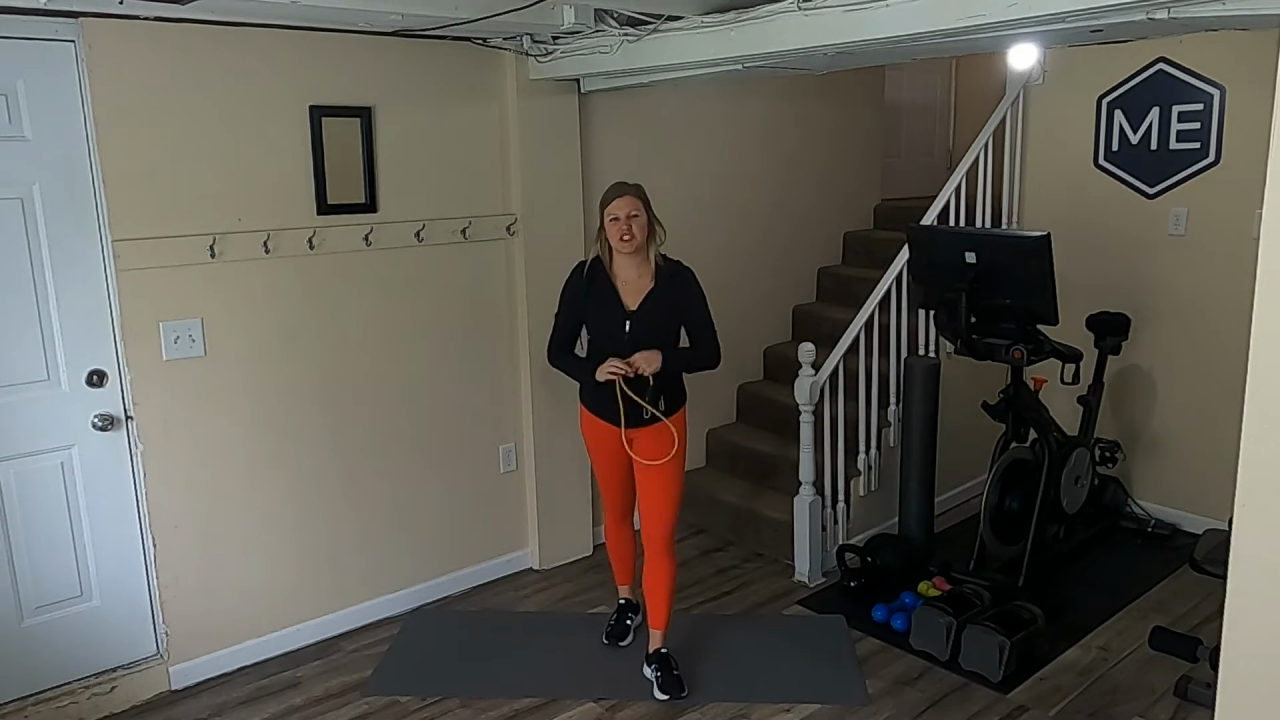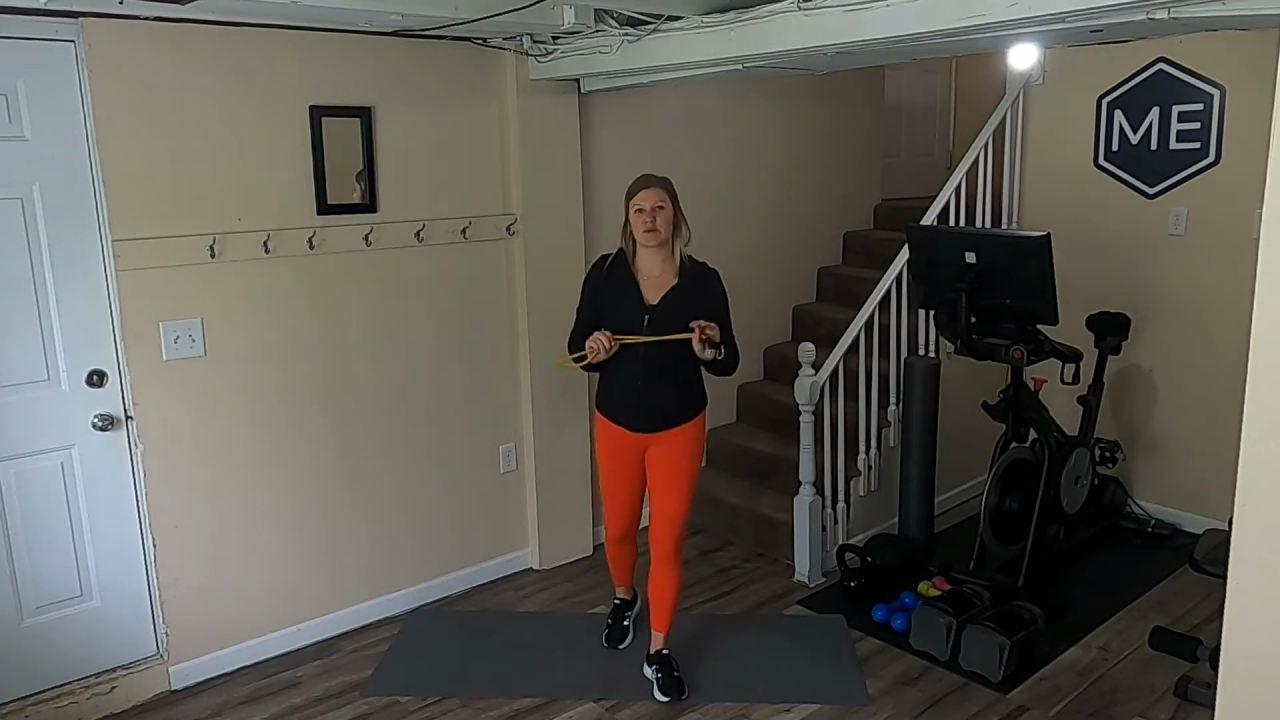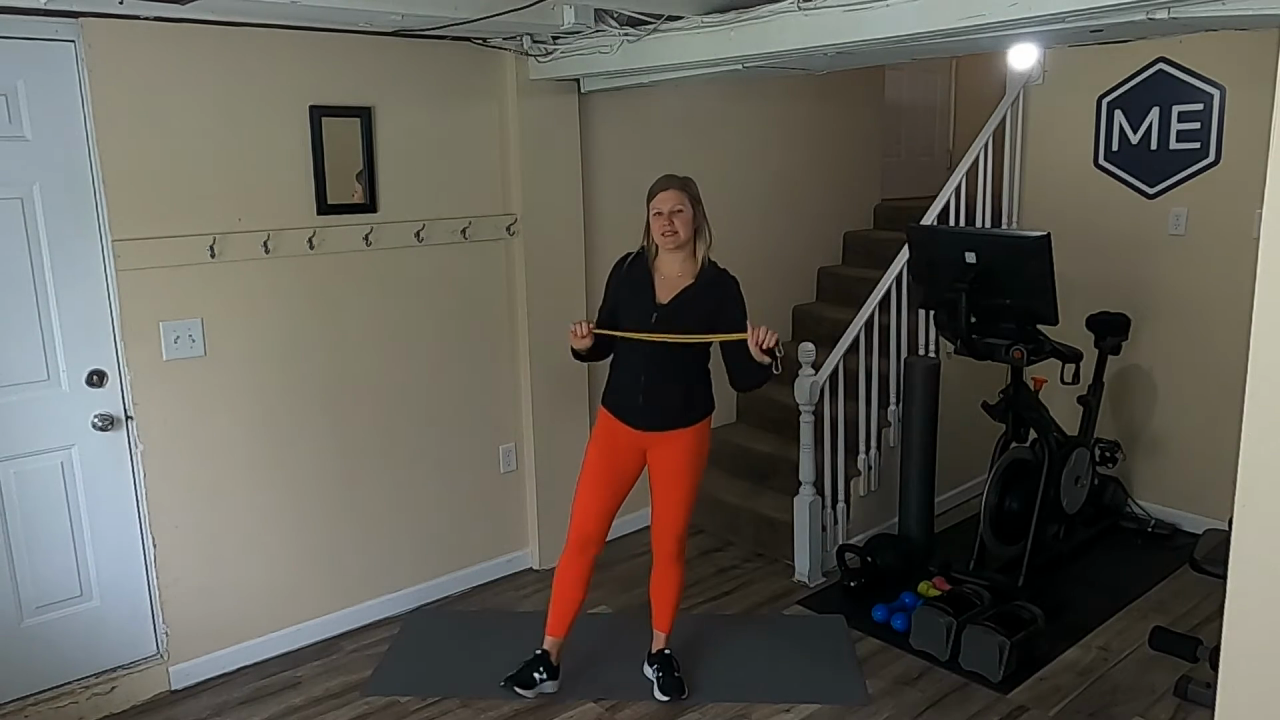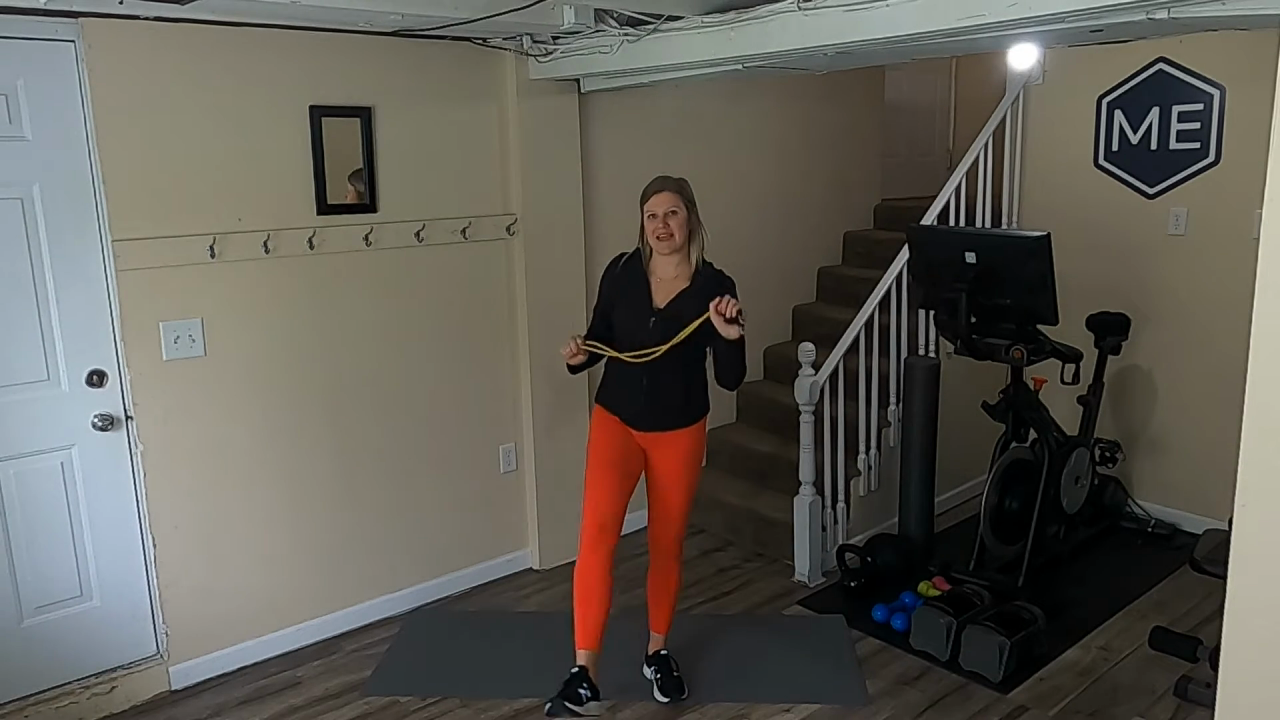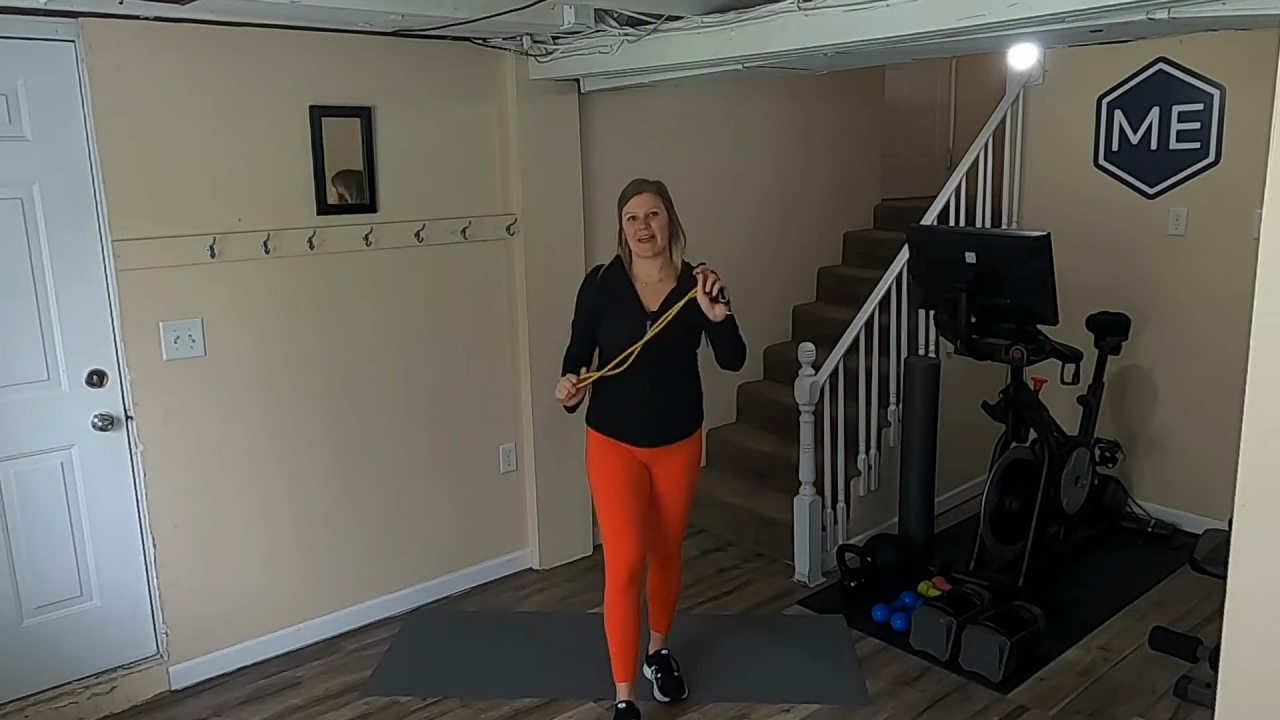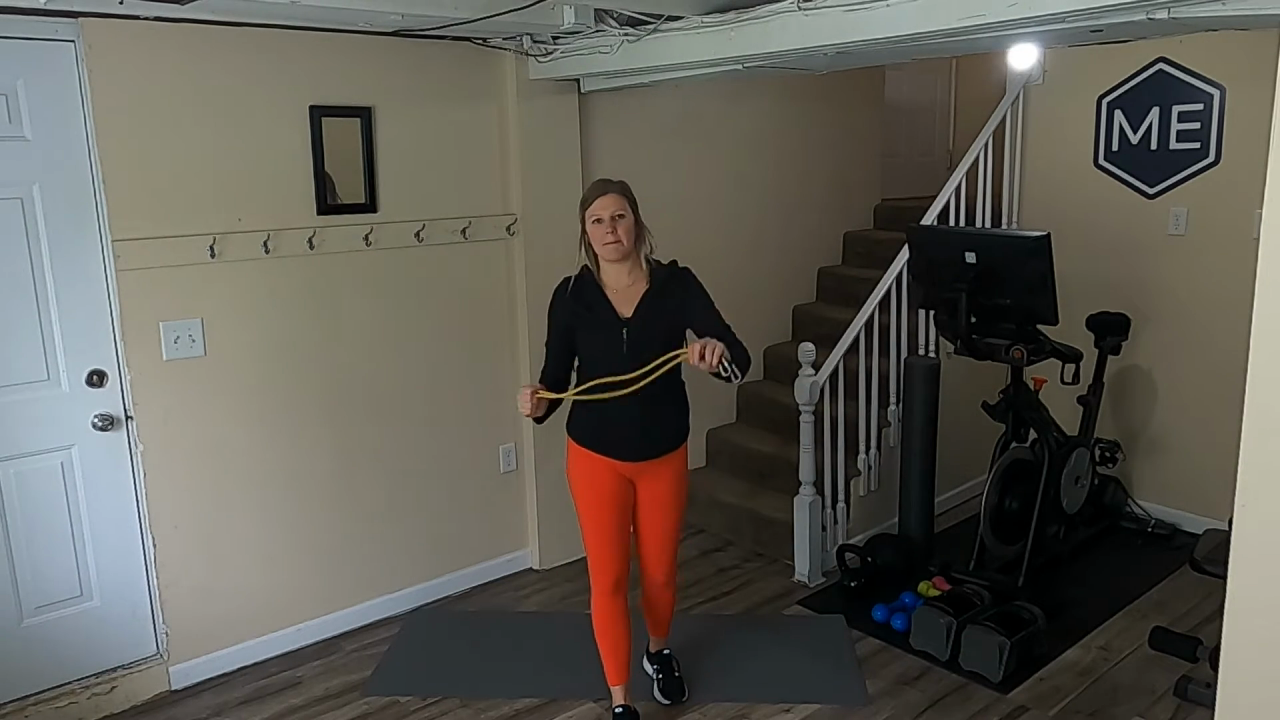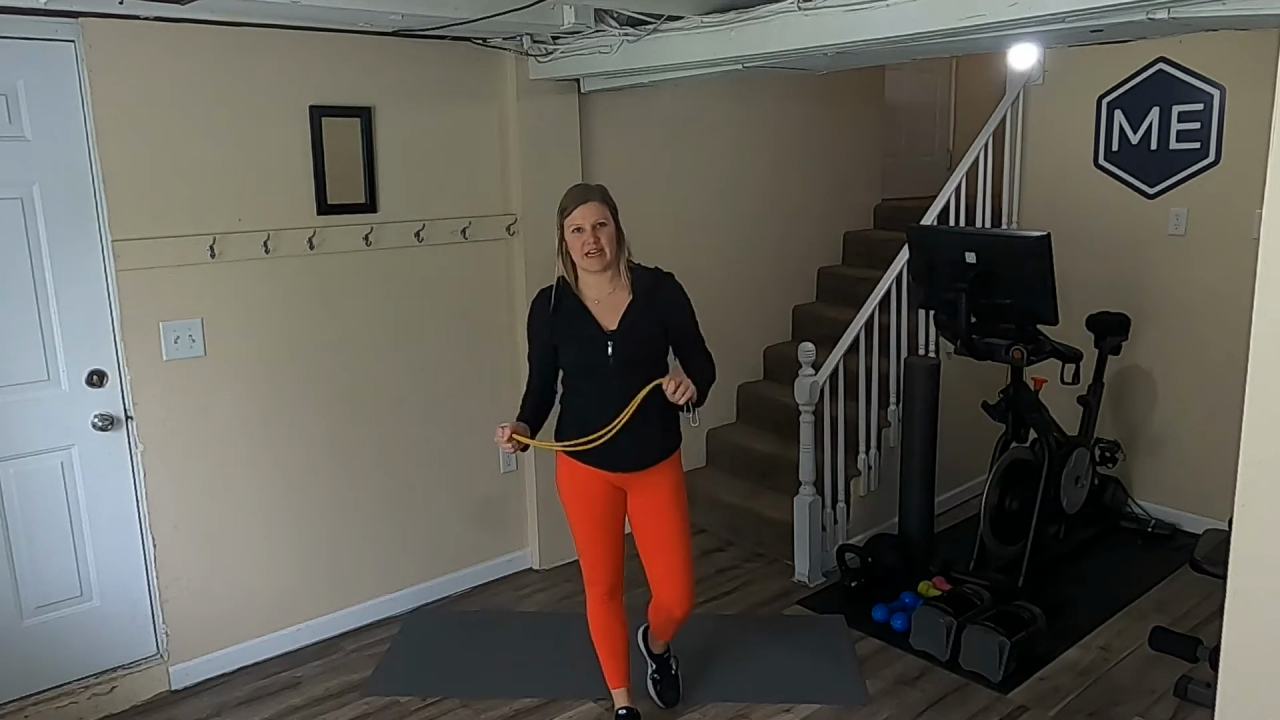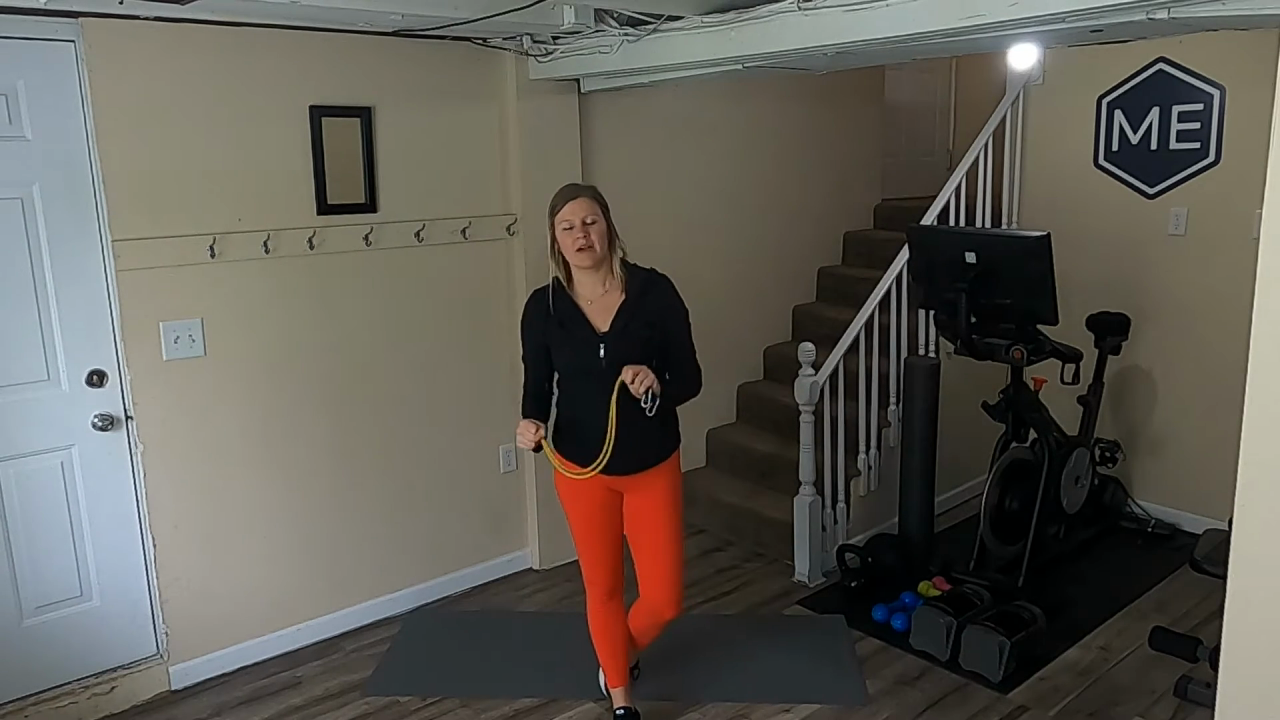
dt=0.4s
person 1, frame 1
left shoulder: (678, 280)
right shoulder: (584, 279)
left elbow: (709, 353)
right elbow: (557, 350)
left wrist: (665, 357)
right wrist: (592, 370)
left hip: (662, 420)
right hip: (602, 417)
left knee: (659, 536)
right knee: (617, 514)
left ankle: (658, 652)
right ankle: (627, 601)
person 1, frame 2
left shoulder: (702, 280)
right shoulder: (605, 273)
left elbow: (729, 364)
right elbow: (575, 344)
left wrist: (712, 350)
right wrist: (591, 348)
left hip: (679, 428)
right hip: (616, 424)
left knee: (668, 543)
right knee: (619, 528)
left ankle: (659, 653)
right ankle: (624, 598)
person 1, frame 3
left shoulder: (719, 286)
right shoulder: (627, 270)
left elbow: (743, 381)
right elbow: (606, 344)
left wrist: (761, 358)
right wrist: (582, 345)
left hip: (682, 432)
right hip: (618, 423)
left knee: (669, 544)
right knee: (583, 534)
left ankle: (660, 652)
right ankle: (549, 654)
person 1, frame 4
left shoulder: (716, 286)
right shoulder: (621, 272)
left elbow: (729, 380)
right elbow: (602, 337)
left wrist: (730, 337)
right wrist: (579, 355)
left hip: (680, 431)
right hip: (615, 420)
left knee: (667, 545)
right knee: (597, 531)
left ankle: (658, 652)
right ankle: (583, 674)
person 1, frame 5
left shoulder: (696, 284)
right shoulder: (600, 283)
left elbow: (732, 360)
right elbow: (579, 353)
left wrist: (718, 314)
right wrist: (569, 387)
left hip: (678, 443)
right hip: (613, 442)
left knee: (665, 554)
right knee: (624, 564)
left ankle: (658, 651)
person 1, frame 6
left shoulder: (676, 284)
right shoulder: (571, 295)
left elbow: (739, 361)
right elbow: (557, 373)
left wrist: (718, 351)
right wrist: (538, 403)
left hip: (664, 455)
right hip: (595, 457)
left knee: (660, 572)
right knee: (608, 578)
left ankle: (659, 650)
person 1, frame 7
left shoulder: (661, 290)
right shoulder: (550, 306)
left elbow: (701, 362)
right elbow: (541, 386)
left wrist: (690, 385)
right wrist: (522, 428)
left hip: (656, 465)
right hip: (584, 467)
left knee: (677, 596)
right knee: (603, 587)
left ankle: (655, 644)
person 1, frame 8
left shoulder: (654, 291)
right shoulder: (543, 306)
left elbow: (691, 378)
right elbow: (537, 388)
left wrist: (658, 385)
right wrist: (532, 425)
left hip: (653, 467)
right hip: (582, 469)
left knee: (664, 600)
right knee: (602, 589)
left ankle: (621, 651)
